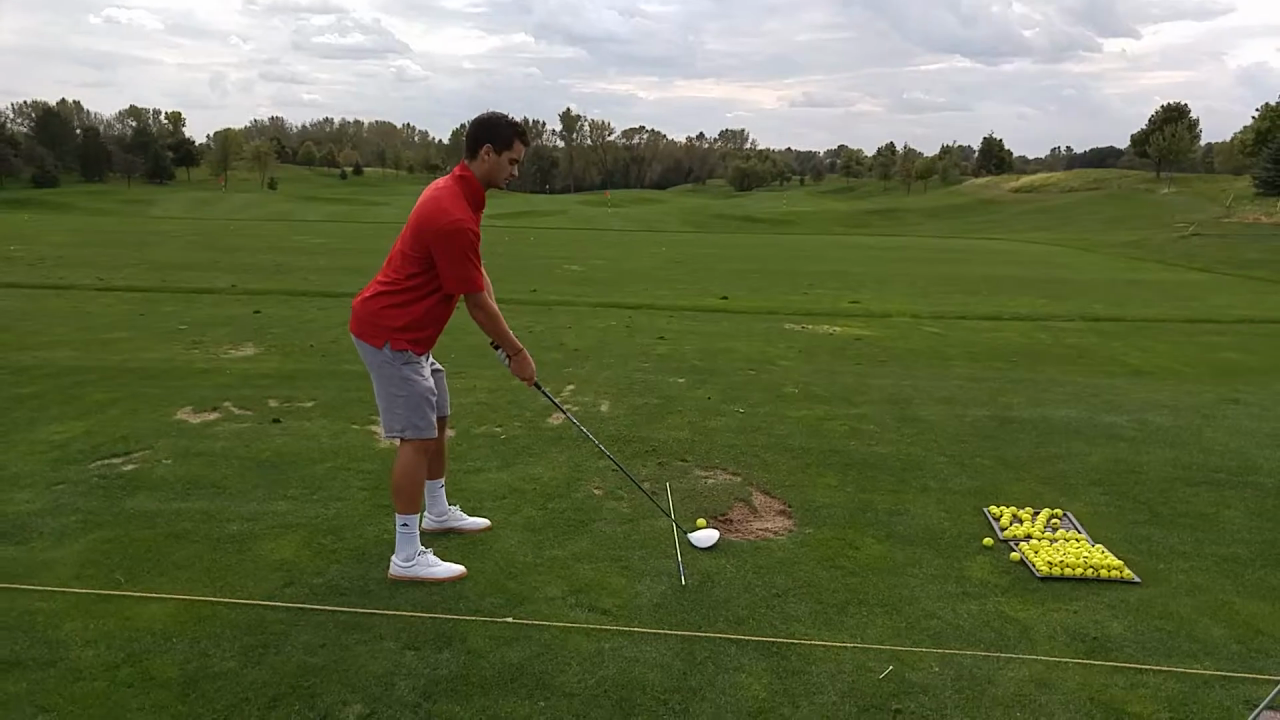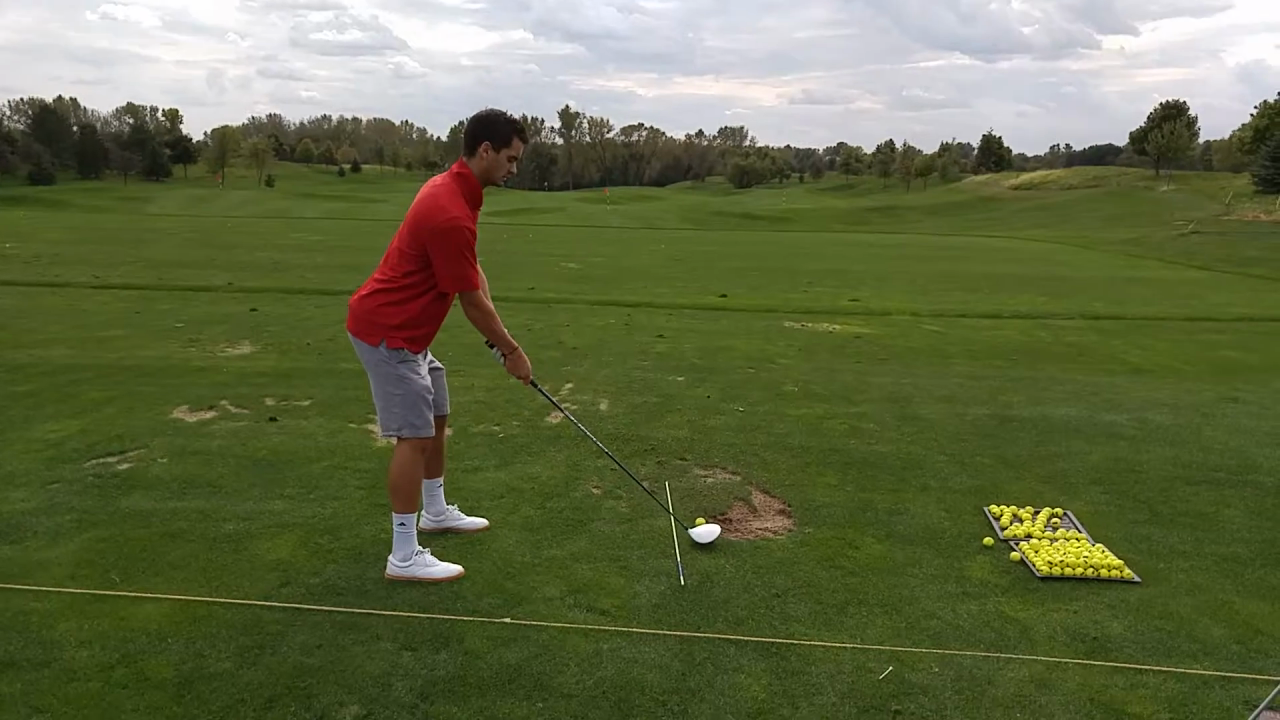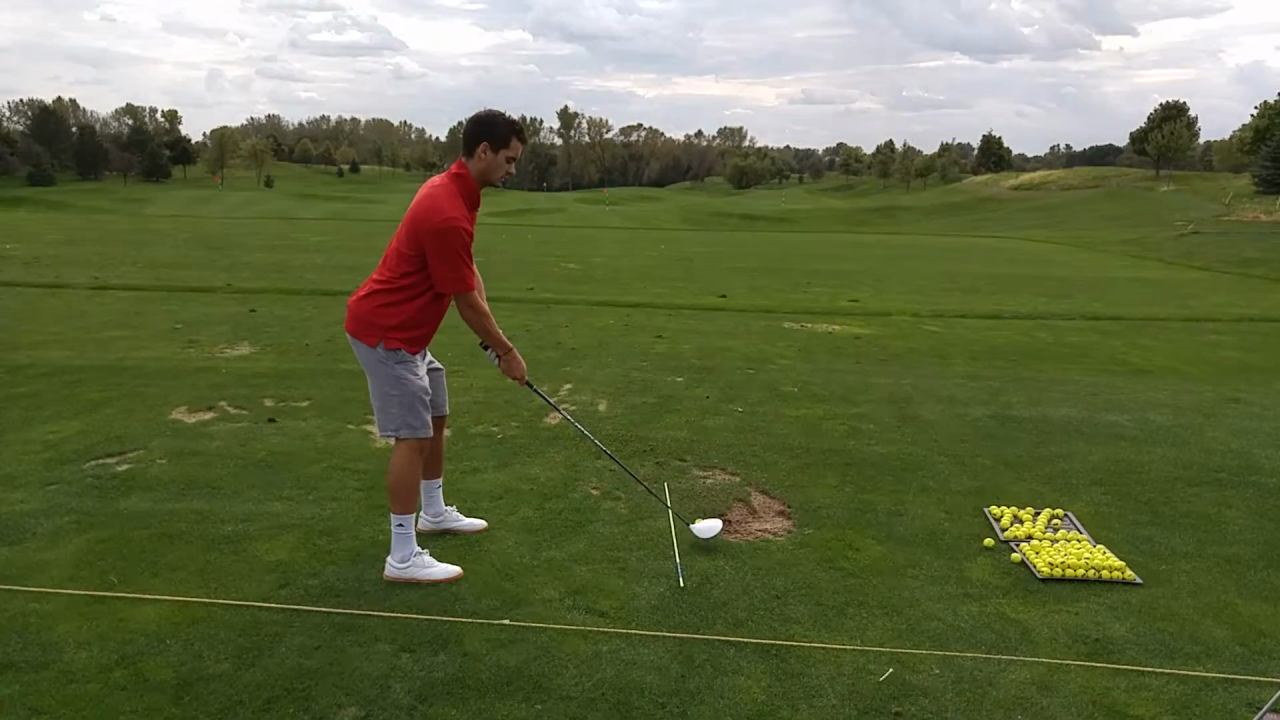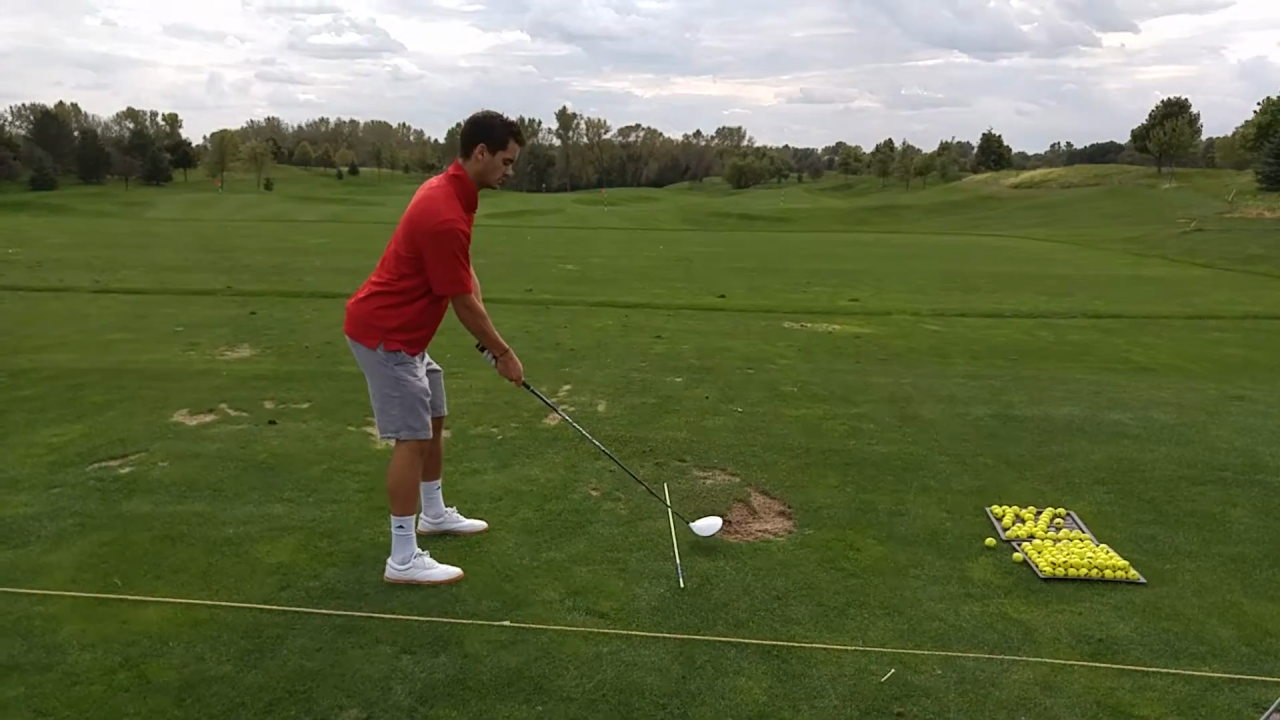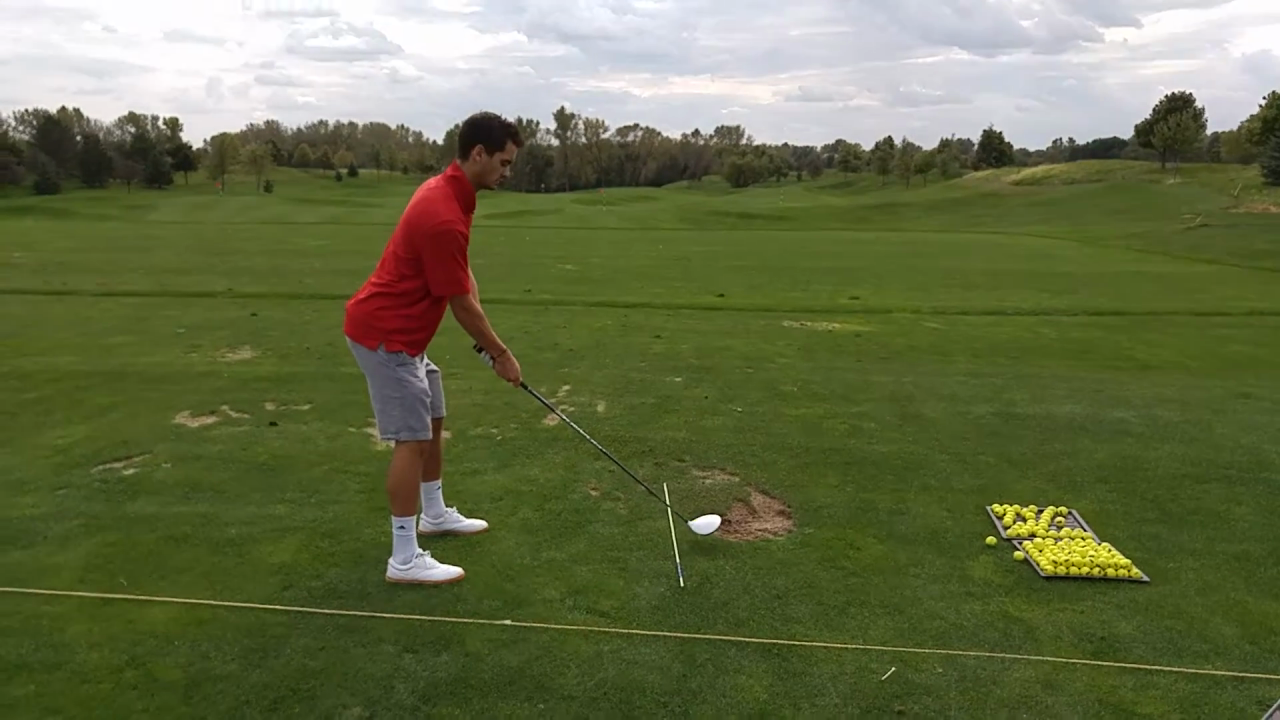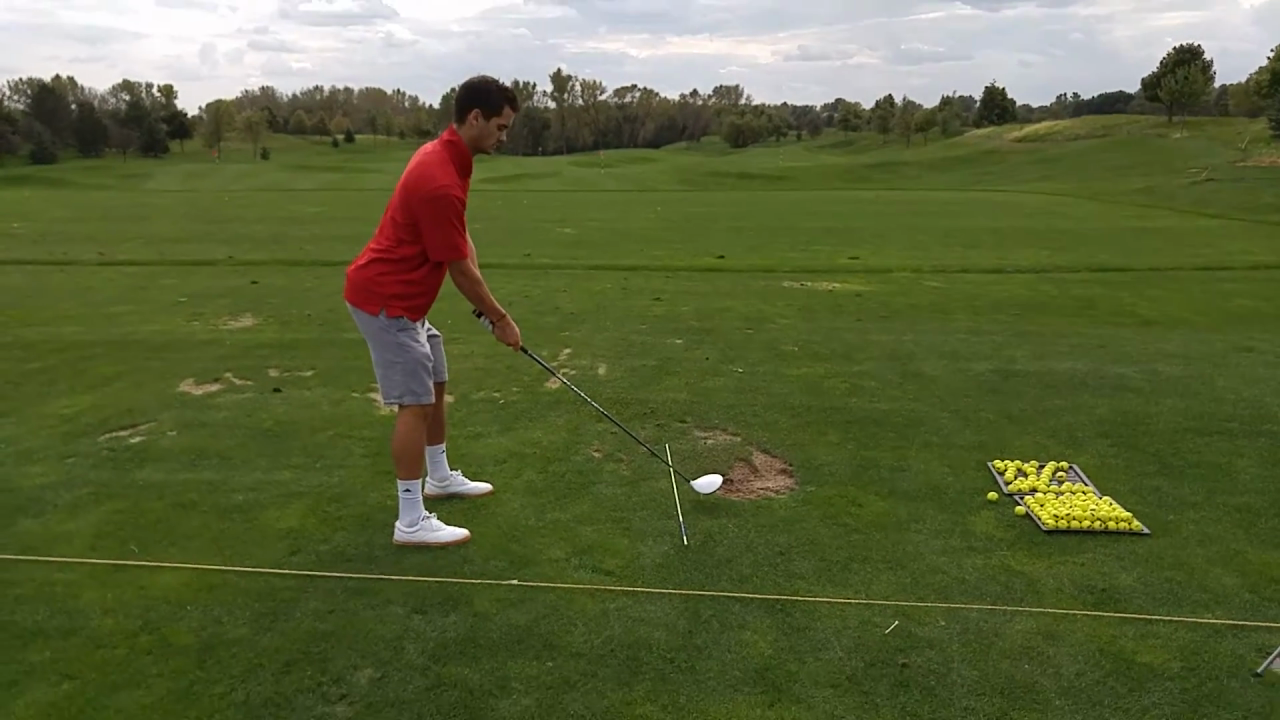
dt=0.1s
person 1, frame 1
left shoulder: (456, 190)
right shoulder: (453, 217)
left elbow: (477, 274)
right elbow: (476, 302)
left wrist: (503, 338)
right wrist: (516, 353)
left hip: (406, 328)
right hip: (389, 333)
left knee: (436, 422)
right knee: (416, 436)
left ankle: (438, 512)
right ankle: (407, 557)
person 1, frame 2
left shoulder: (455, 187)
right shoulder: (450, 214)
left elbow: (472, 271)
right elbow: (471, 300)
left wrist: (499, 337)
right wrist: (512, 352)
left hip: (403, 327)
right hip: (386, 331)
left knee: (434, 420)
right knee: (414, 435)
left ankle: (436, 511)
right ankle: (404, 557)
person 1, frame 3
left shoulder: (452, 187)
right shoulder: (448, 215)
left elbow: (469, 272)
right elbow: (466, 301)
left wrist: (494, 338)
right wrist: (506, 352)
left hip: (401, 328)
right hip: (385, 332)
left knee: (434, 420)
right knee: (411, 436)
left ankle: (434, 512)
right ankle: (403, 558)
person 1, frame 4
left shoulder: (449, 189)
right shoulder: (444, 216)
left elbow: (466, 274)
right elbow: (463, 302)
left wrist: (491, 339)
right wrist: (502, 353)
left hip: (400, 330)
right hip: (384, 334)
left knee: (432, 422)
right knee: (412, 438)
left ankle: (434, 513)
right ankle: (403, 559)
person 1, frame 5
left shoulder: (448, 190)
right shoulder: (443, 217)
left elbow: (463, 274)
right elbow: (460, 304)
left wrist: (486, 337)
right wrist: (500, 354)
left hip: (399, 329)
right hip: (385, 335)
left knee: (432, 423)
right knee: (412, 439)
left ankle: (434, 514)
right ankle: (404, 559)
person 1, frame 6
left shoulder: (444, 155)
right shoulder: (440, 182)
left elbow: (462, 241)
right elbow: (459, 268)
left wrist: (486, 302)
right wrist: (499, 318)
left hip: (400, 295)
right hip: (385, 300)
left knee: (434, 388)
right knee: (415, 403)
left ankle: (440, 477)
right ankle: (411, 521)
